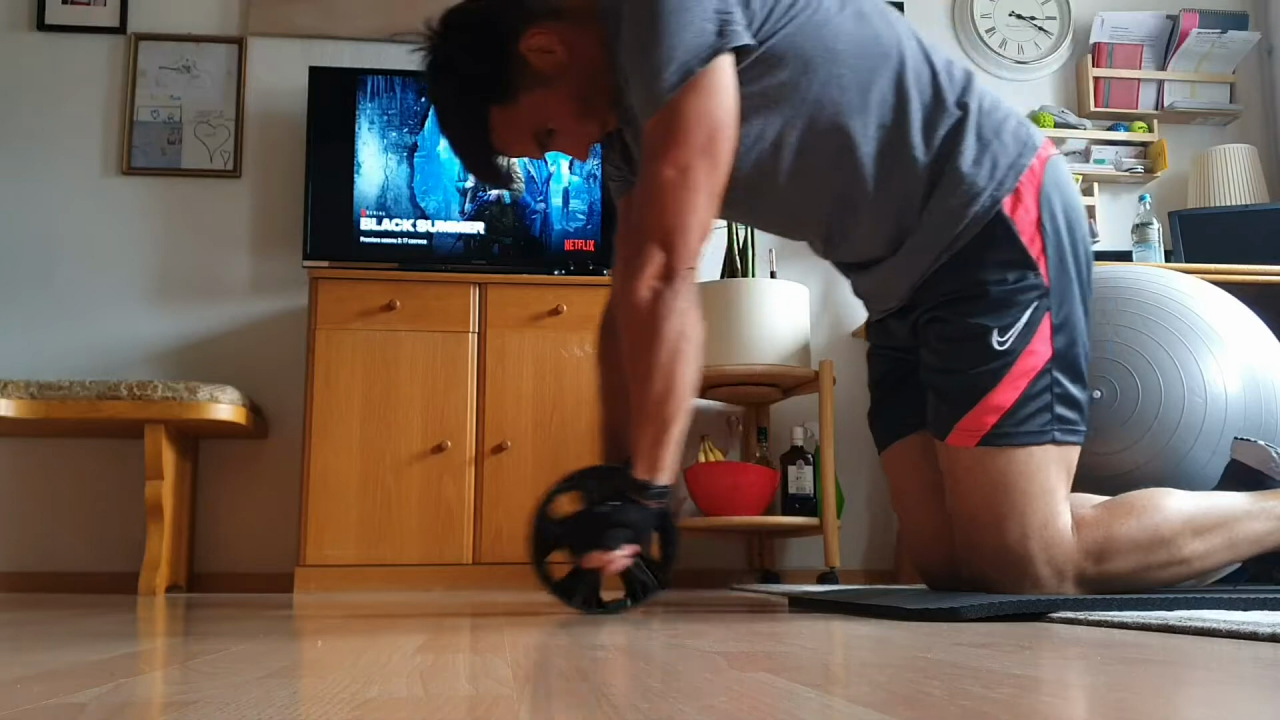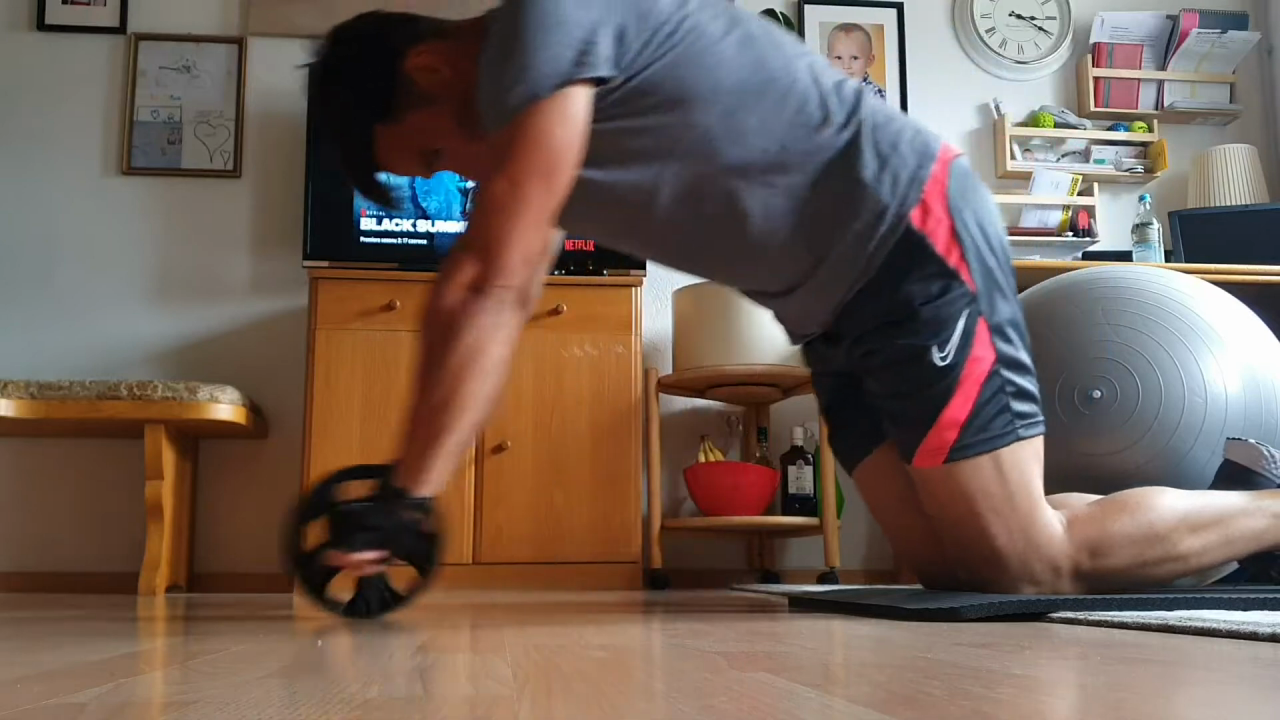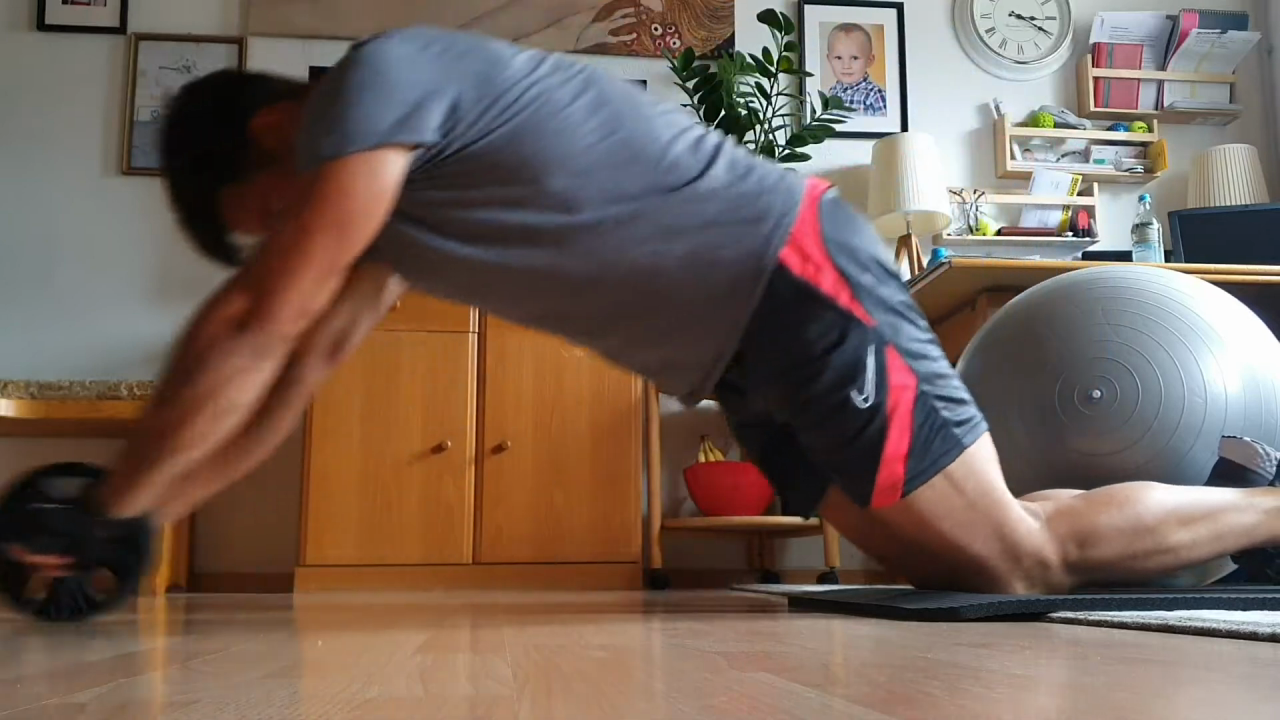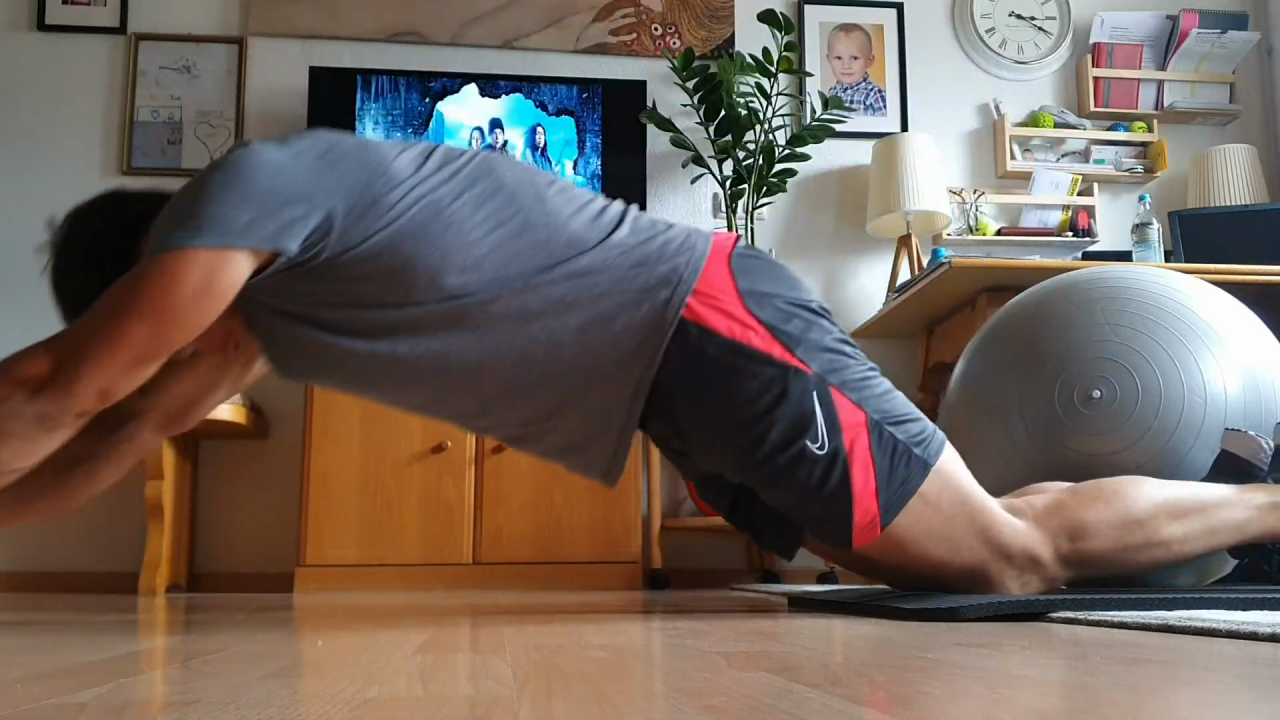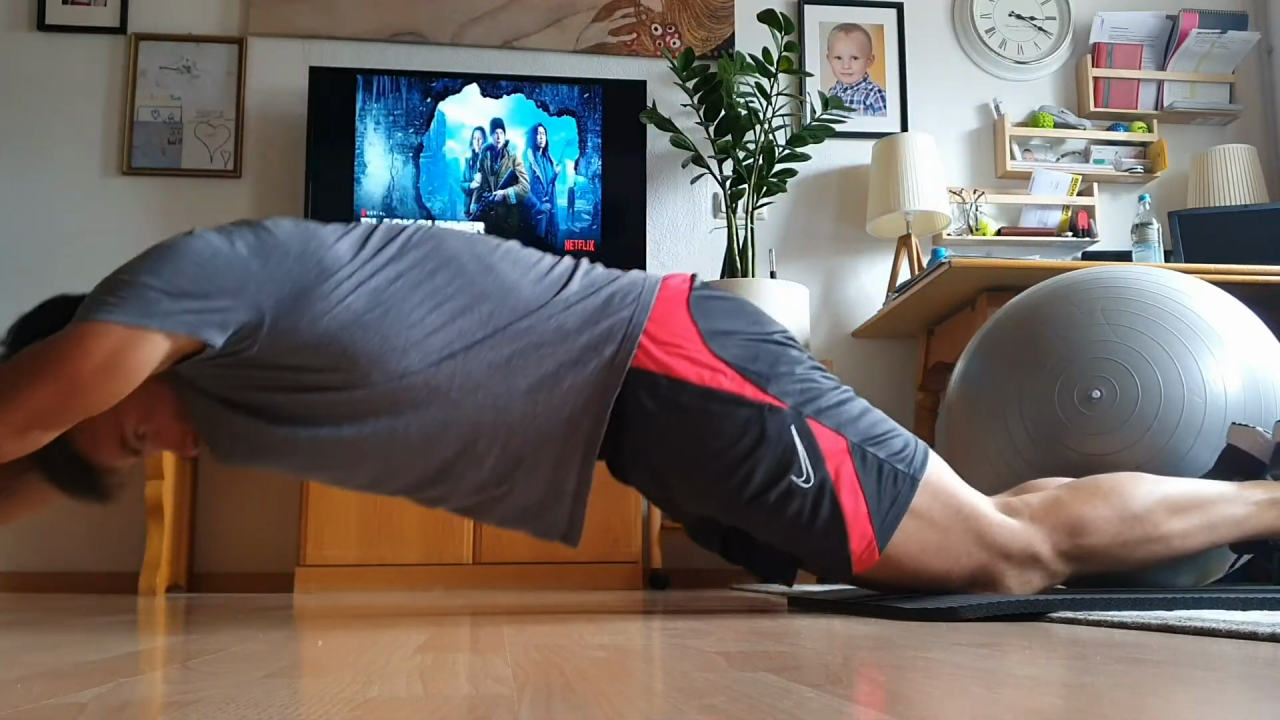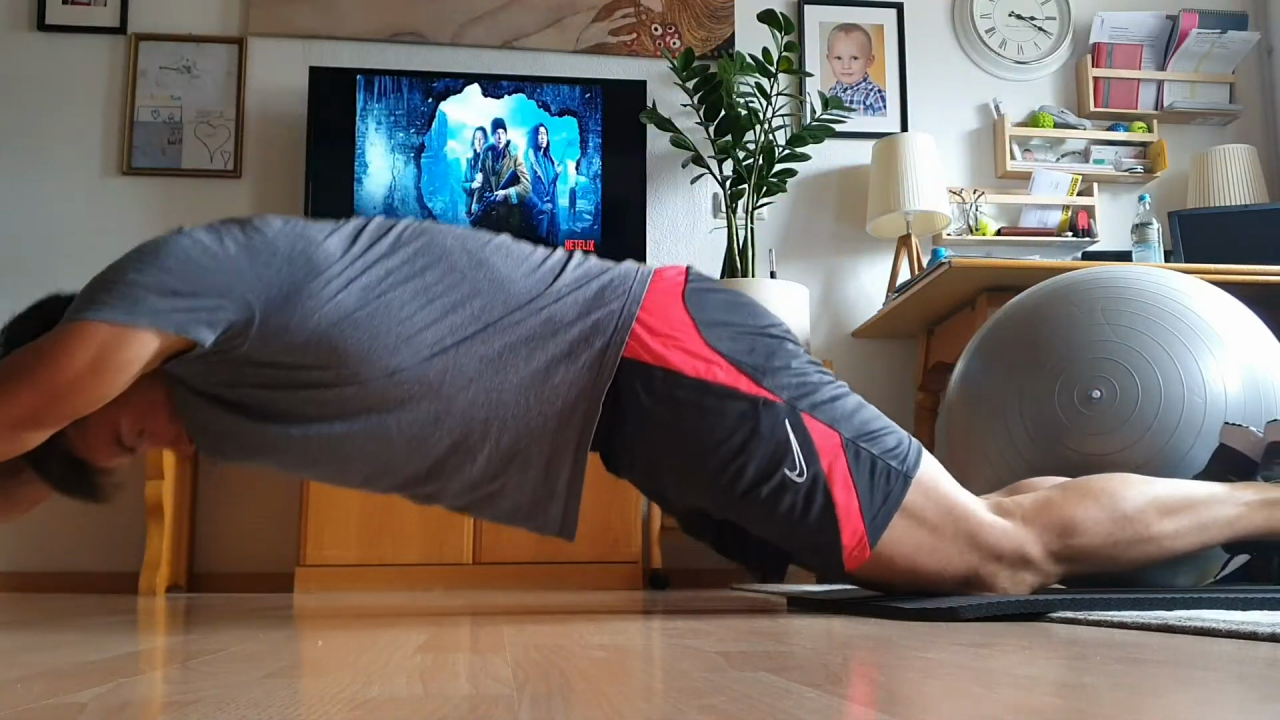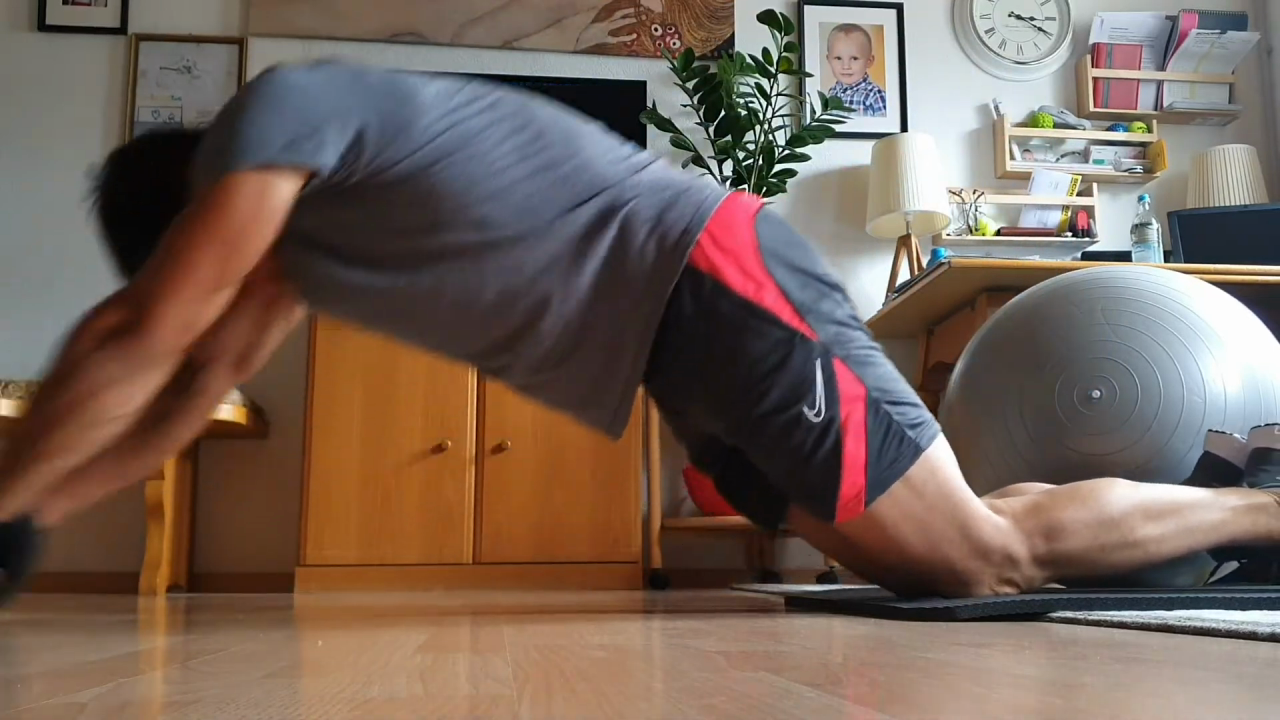
dt=0.4s
person 1, frame 1
right shoulder: (632, 108)
left elbow: (665, 275)
right elbow: (636, 299)
left hip: (1000, 222)
right hip: (911, 278)
left knee: (1028, 567)
right knee: (950, 562)
person 1, frame 2
right shoulder: (528, 120)
left elbow: (480, 285)
right elbow: (498, 314)
left wrist: (401, 504)
right wrist: (401, 500)
left hip: (911, 236)
right hip: (842, 298)
left knee: (1027, 565)
right knee: (955, 562)
person 1, frame 3
left shoulder: (383, 81)
right shoulder: (376, 193)
left elbow: (249, 321)
right elbow: (292, 372)
left wrist: (111, 510)
right wrist: (135, 509)
left hip: (801, 277)
right hip: (752, 329)
left knee: (1015, 556)
right knee: (946, 562)
person 1, frame 4
left shoulder: (258, 184)
right shoulder: (267, 291)
right elbow: (131, 422)
left hip: (710, 327)
right hip: (691, 367)
left knee: (1014, 552)
right knee: (991, 547)
person 1, frame 5
left shoulder: (199, 276)
right shoulder: (212, 363)
left hip: (671, 367)
right hip: (658, 404)
left knee: (1015, 549)
right knee: (999, 543)
person 1, frame 6
left shoulder: (184, 275)
right shoulder: (205, 371)
left hip: (666, 360)
right hip: (652, 401)
left knee: (1002, 552)
right knee: (982, 540)
person 1, frame 7
left shoulder: (275, 115)
right shoulder: (301, 224)
left elbow: (142, 332)
right elbow: (195, 389)
left hip: (727, 286)
right hip: (694, 340)
left knee: (987, 552)
right knee: (934, 555)
